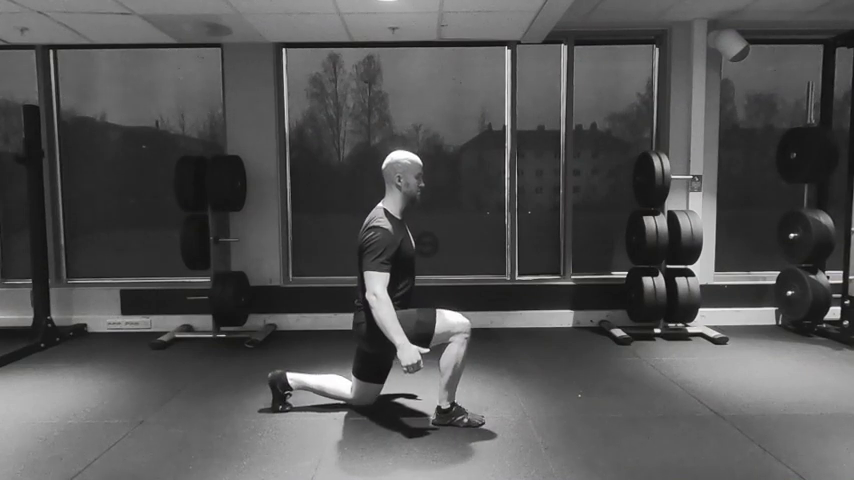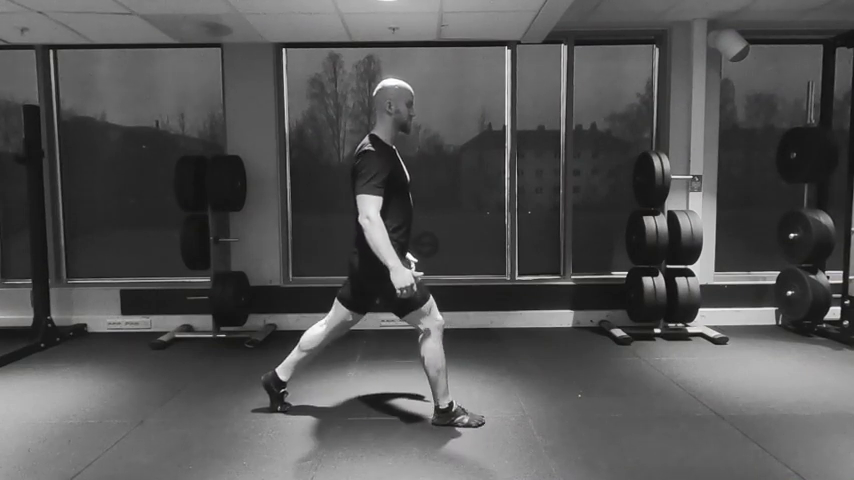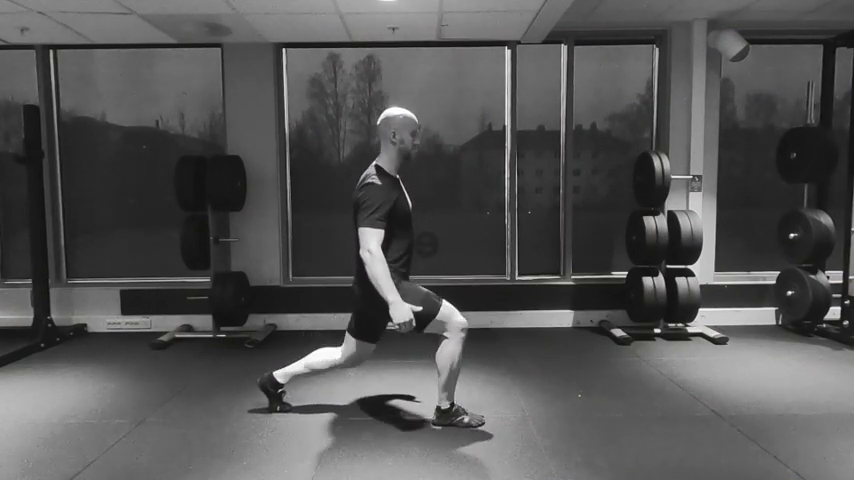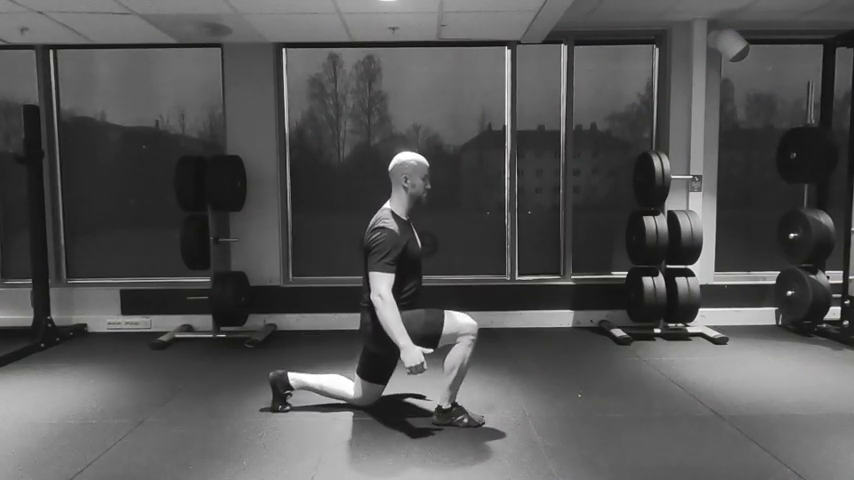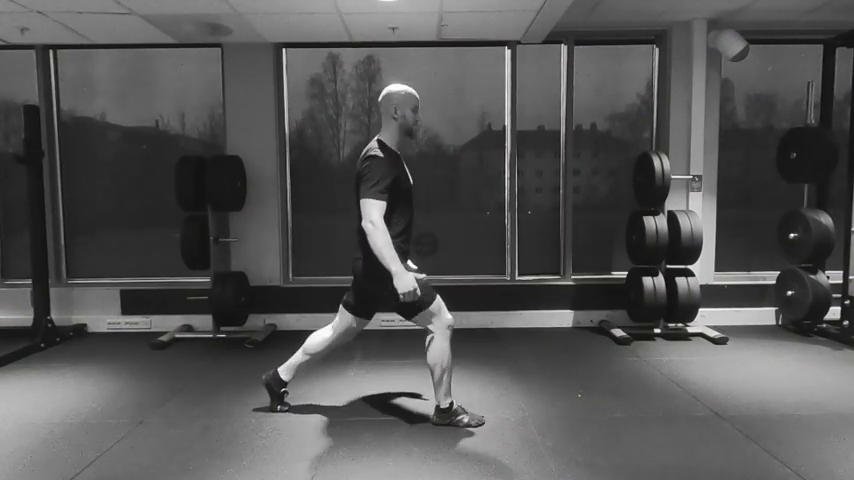
dt=1s
person 1, frame 1
left shoulder: (390, 220)
right shoulder: (382, 231)
right elbow: (375, 295)
left wrist: (398, 337)
right wrist: (403, 345)
left hip: (378, 324)
right hip: (381, 324)
left knee: (359, 395)
right knee: (460, 327)
left ankle: (285, 380)
right ankle: (446, 409)
person 1, frame 2
left shoulder: (383, 151)
right shoulder: (374, 155)
right elbow: (368, 217)
left wrist: (401, 255)
right wrist: (396, 267)
left hip: (373, 261)
right hip: (379, 263)
left knee: (335, 323)
right knee: (432, 324)
left ankle: (278, 378)
right ankle: (445, 409)
person 1, frame 3
left shoulder: (387, 179)
right shoulder: (377, 187)
right elbow: (369, 251)
left wrist: (397, 292)
right wrist: (395, 302)
left hip: (379, 286)
right hip: (384, 287)
left knee: (349, 356)
right knee: (456, 326)
left ankle: (275, 380)
right ankle: (446, 410)
person 1, frame 4
left shoulder: (398, 219)
right shoulder: (388, 231)
right elbow: (380, 295)
right wrist: (406, 346)
left hip: (387, 323)
right hip: (387, 324)
left knee: (360, 396)
right knee: (467, 329)
left ankle: (287, 380)
right ankle: (446, 409)
person 1, frame 5
left shoulder: (389, 155)
right shoulder: (379, 160)
right elbow: (371, 222)
left wrist: (401, 261)
right wrist: (398, 271)
left hip: (377, 266)
right hip: (381, 267)
left knee: (341, 329)
right knee: (442, 323)
left ankle: (279, 377)
right ankle: (445, 409)
